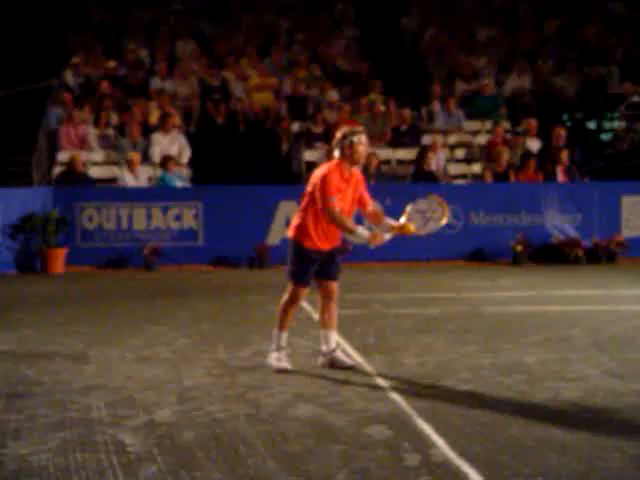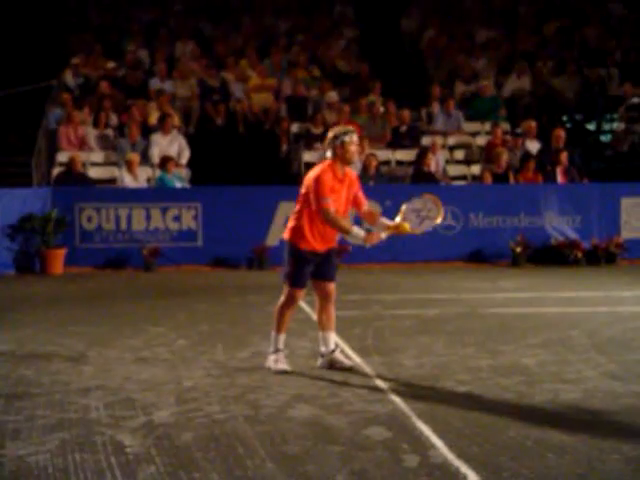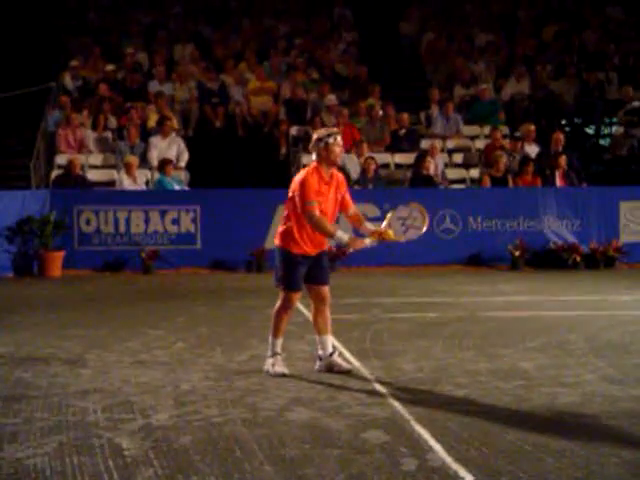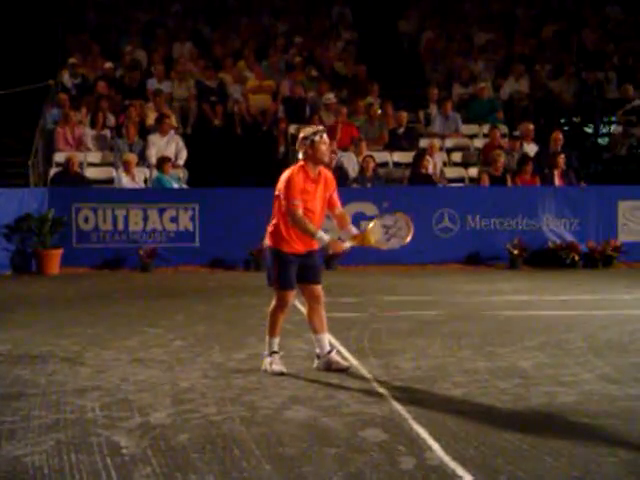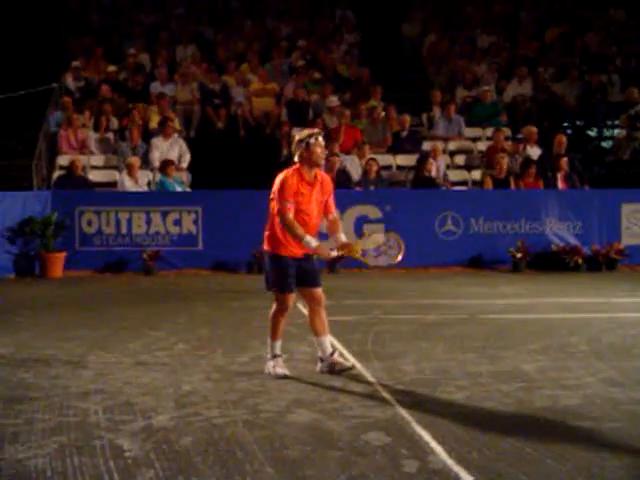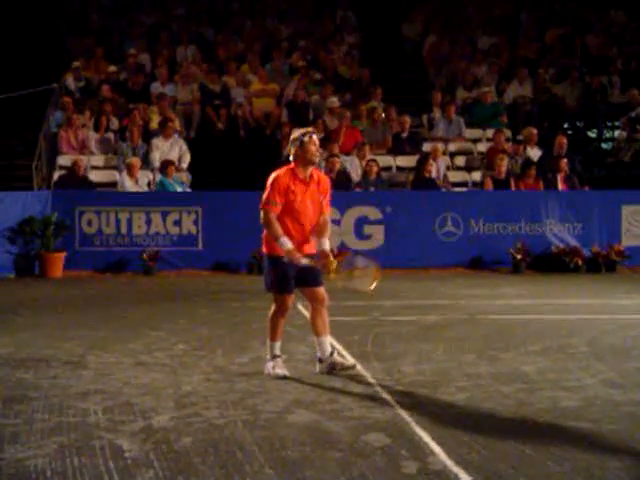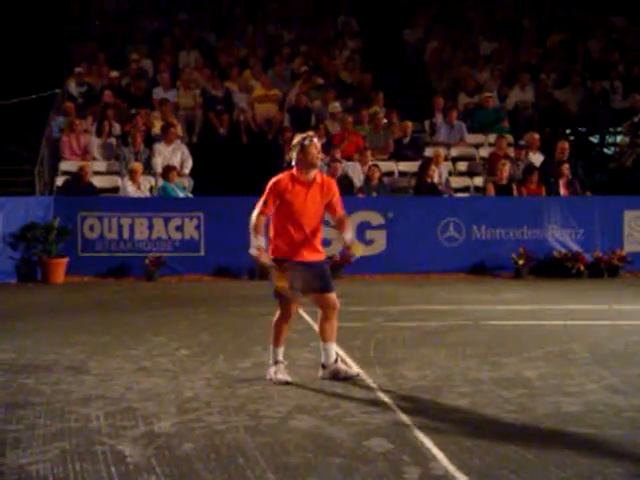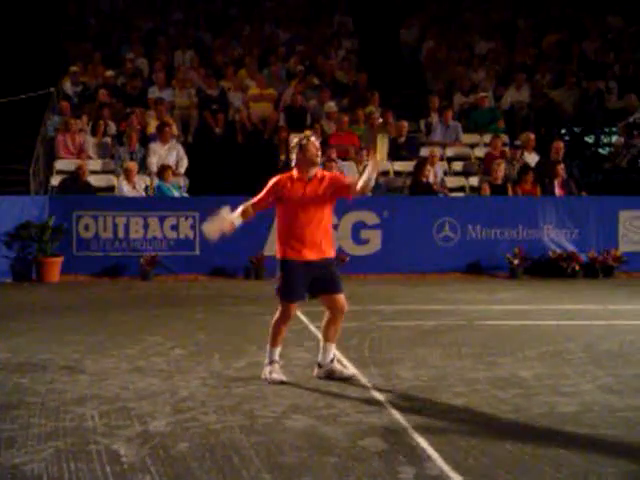
dt=0.2s
person 1, frame 1
left shoulder: (356, 177)
right shoulder: (327, 175)
left elbow: (369, 209)
right elbow: (332, 216)
right wrist: (365, 234)
left hip: (329, 245)
right hip: (306, 242)
left knee: (330, 294)
right knee: (295, 295)
left ankle: (329, 351)
right ankle: (278, 350)
person 1, frame 2
left shoulder: (351, 177)
right shoulder: (320, 176)
left elbow: (364, 210)
right elbow: (328, 216)
right wrist: (361, 235)
left hip: (325, 246)
right hip: (302, 244)
left knee: (328, 296)
right knee: (292, 297)
left ankle: (328, 352)
right ankle: (276, 352)
person 1, frame 3
left shoulder: (338, 179)
right shoulder: (306, 178)
left elbow: (351, 212)
right elbow: (313, 219)
left wrist: (372, 230)
right wrist: (345, 239)
left hip: (318, 249)
right hip: (293, 248)
left knee: (322, 300)
right knee: (288, 301)
left ankle: (326, 356)
right ankle: (273, 356)
person 1, frame 4
left shoulder: (327, 178)
right shoulder: (292, 177)
left elbow: (337, 212)
right elbow: (295, 218)
left wrist: (353, 232)
right wrist: (326, 239)
left hip: (309, 248)
right hip: (283, 247)
left knee: (317, 299)
right knee: (283, 300)
left ankle: (324, 354)
right ankle: (271, 355)
person 1, frame 5
left shoulder: (325, 181)
right shoulder: (287, 179)
left elbow: (331, 217)
right elbow: (285, 220)
left wrist: (341, 241)
right wrist: (314, 245)
left hip: (307, 252)
right hip: (282, 251)
left knee: (317, 301)
right knee: (284, 304)
left ankle: (327, 357)
right ankle: (274, 358)
person 1, frame 6
left shoulder: (322, 181)
right shoulder: (280, 179)
left elbow: (323, 219)
right elbow: (269, 217)
left wrist: (325, 247)
right wrist: (287, 248)
left hip: (307, 251)
right hip: (282, 254)
left knee: (319, 300)
right knee: (283, 304)
left ankle: (326, 357)
right ankle: (274, 359)
person 1, frame 7
left shoulder: (328, 184)
right shoulder: (281, 183)
left elbow: (339, 216)
right elbow: (261, 214)
left wrist: (348, 237)
right wrist: (259, 244)
left hip: (316, 258)
right hip: (286, 258)
left knee: (331, 306)
right knee: (287, 310)
left ankle: (329, 363)
right ankle: (276, 364)
person 1, frame 8
left shoulder: (332, 180)
right shoulder: (280, 184)
left elbow: (360, 187)
right elbow: (252, 206)
left wrist: (372, 168)
right wrist: (230, 220)
left hip: (323, 257)
right hip: (293, 259)
left knee: (339, 307)
right knee: (286, 312)
left ankle: (326, 362)
right ankle: (271, 364)
